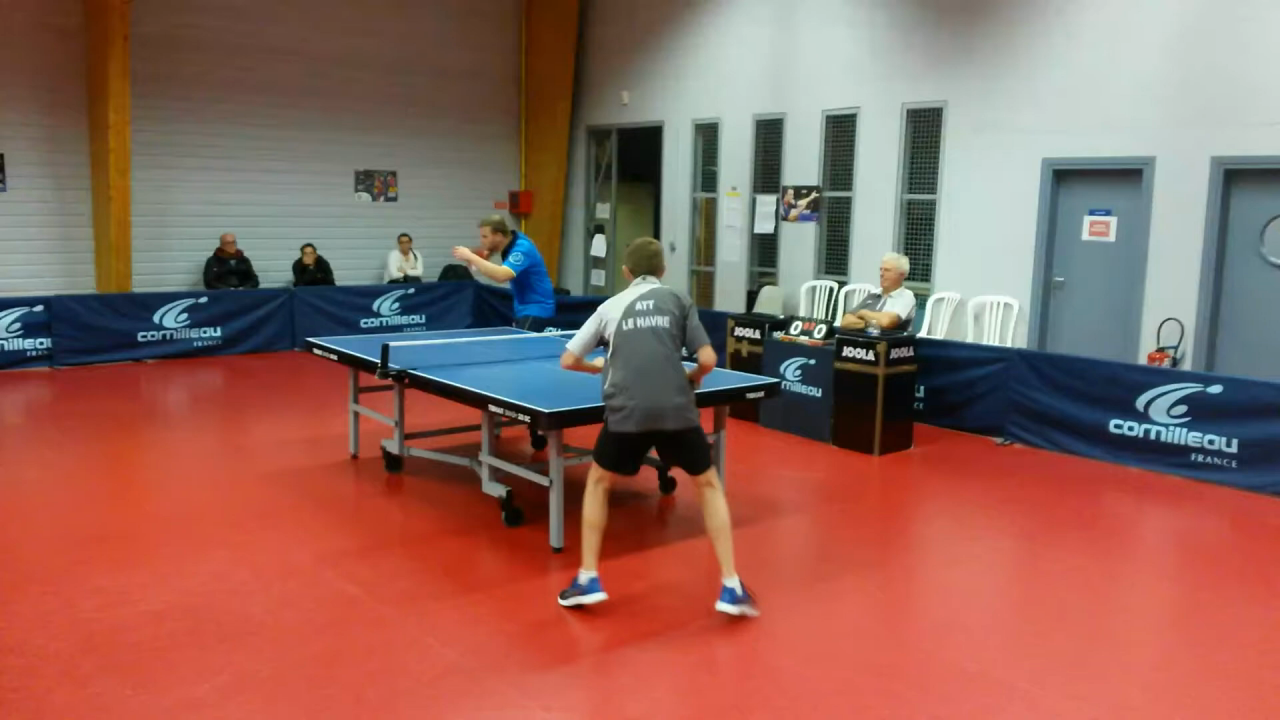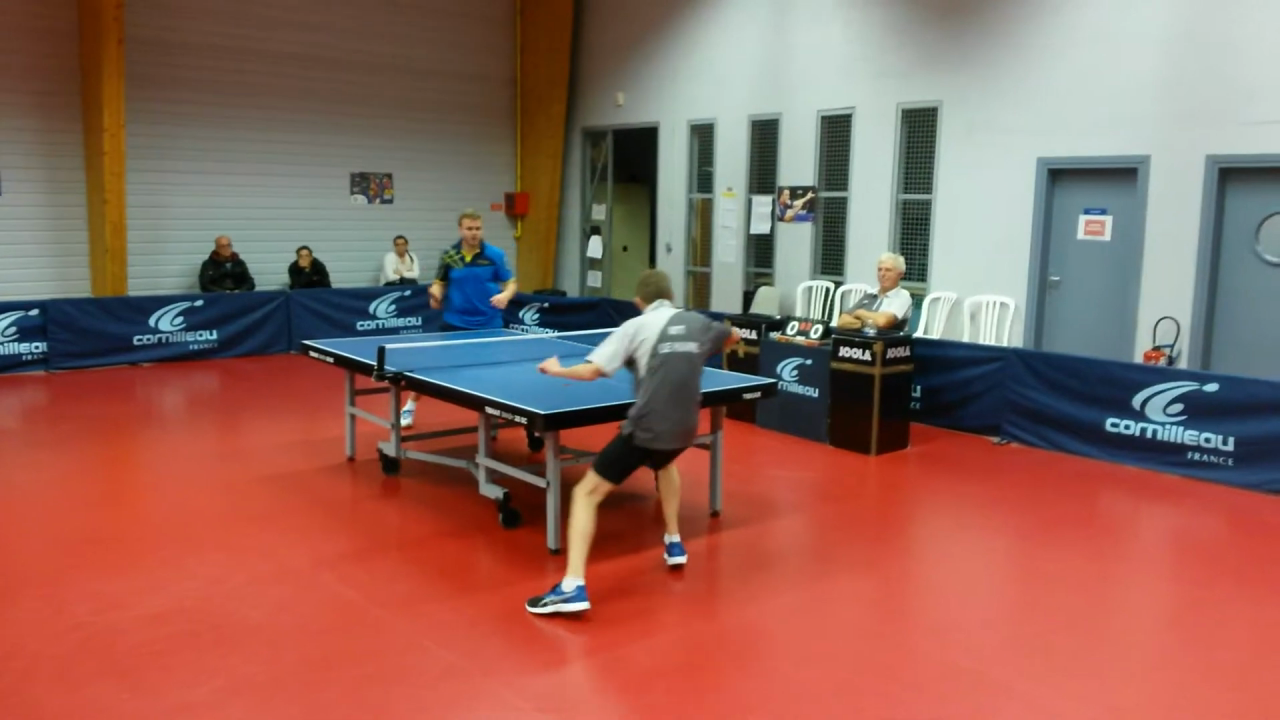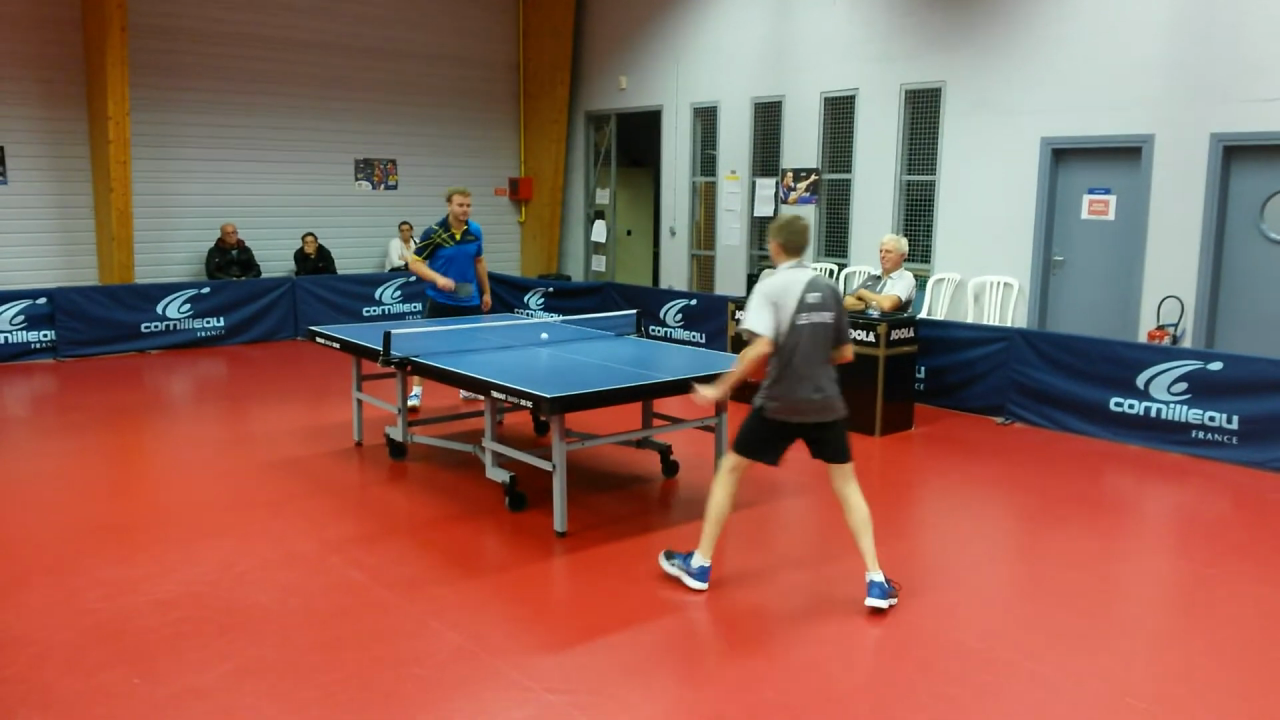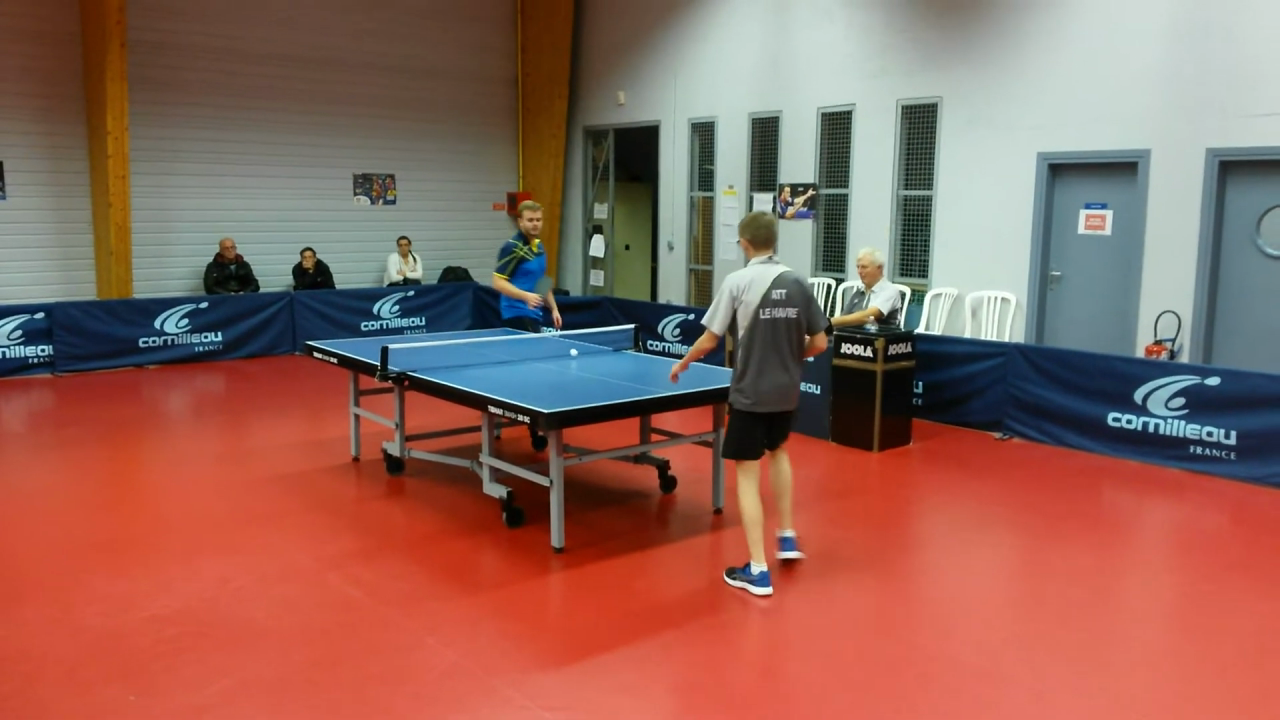
dt=0.7s
person 1, frame 1
left shoulder: (611, 306)
right shoulder: (676, 301)
left elbow: (568, 360)
right elbow: (708, 360)
left wrist: (598, 364)
left hip: (628, 416)
right hip: (677, 414)
left knee: (597, 483)
right knee: (710, 486)
left ankle: (588, 579)
right ankle: (731, 588)
person 1, frame 2
left shoulder: (635, 327)
right shoulder: (697, 323)
left elbow: (593, 371)
right elbow: (731, 336)
left wrist: (557, 370)
left hip: (647, 428)
right hip: (684, 429)
left knee: (585, 494)
right knee: (663, 463)
left ankle: (572, 587)
right ankle: (674, 543)
person 1, frame 3
left shoulder: (769, 287)
right shoulder: (829, 289)
left elbow: (762, 347)
right elbow: (845, 353)
left wrist: (720, 388)
left hip: (779, 405)
right hip: (826, 406)
left knee: (729, 470)
right knee: (847, 485)
left ankle: (699, 563)
right ankle: (876, 580)
person 1, frame 4
left shoulder: (737, 282)
right shoulder: (798, 282)
left elbow: (709, 339)
right elbow: (819, 344)
left wrist: (680, 365)
left hip: (750, 395)
right hip: (786, 393)
left knee: (746, 475)
right knee: (777, 454)
left ankle: (757, 569)
right ankle: (787, 537)
person 2, frame 1
left shoulder: (522, 249)
right shoulder: (510, 240)
left elbow: (501, 275)
left wrist: (471, 257)
right wrist: (484, 255)
left hip: (535, 307)
right hip: (527, 306)
person 2, frame 2
left shoulder: (495, 255)
right shoulder: (449, 255)
left elbow: (510, 284)
right elbow: (439, 284)
left wrist: (504, 296)
right wrist: (435, 294)
left hip: (488, 325)
right hip: (455, 322)
right ankle: (410, 408)
person 2, frame 3
left shoulder: (475, 231)
right shoulder: (433, 233)
right elbow: (414, 264)
left wrist: (486, 292)
right wrist: (437, 279)
left hip: (470, 300)
right hip: (441, 300)
right ankle: (416, 392)
person 2, frame 4
left shoulder: (539, 247)
right shoulder: (512, 247)
right elbow: (498, 282)
left wrist: (553, 308)
right wrist: (524, 295)
left hip: (533, 315)
right hip: (519, 314)
right ankle: (534, 422)
